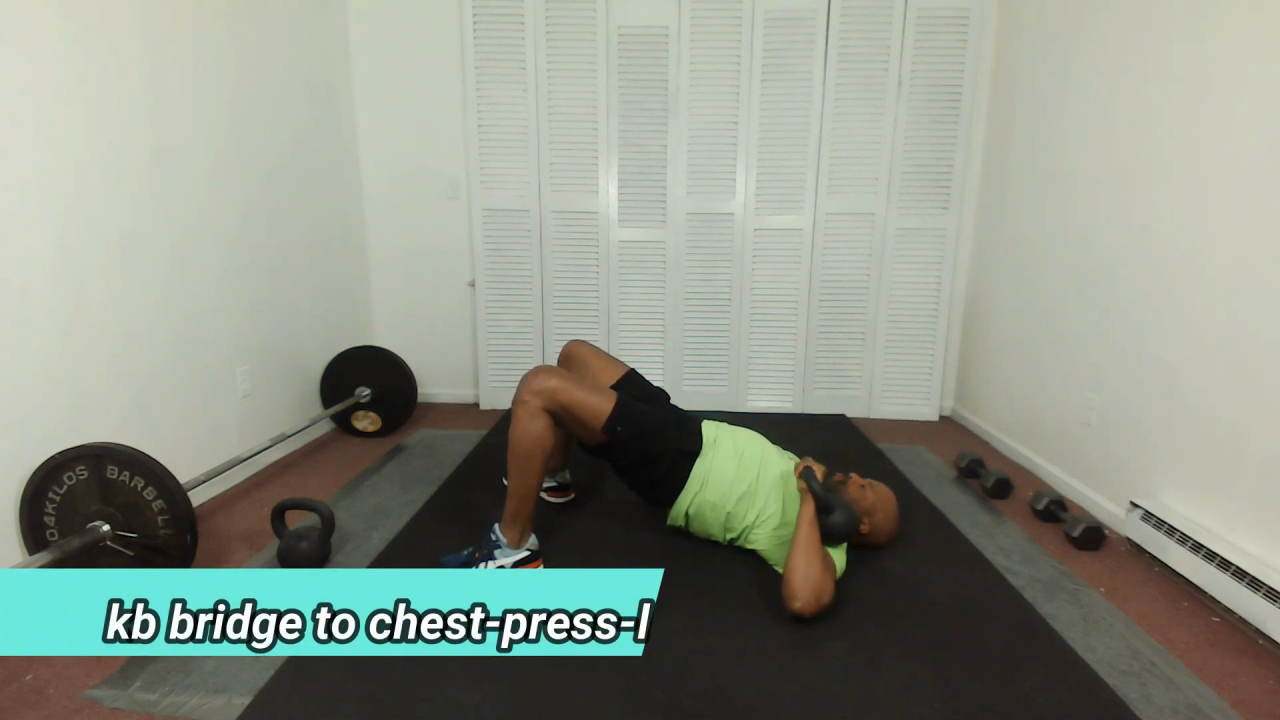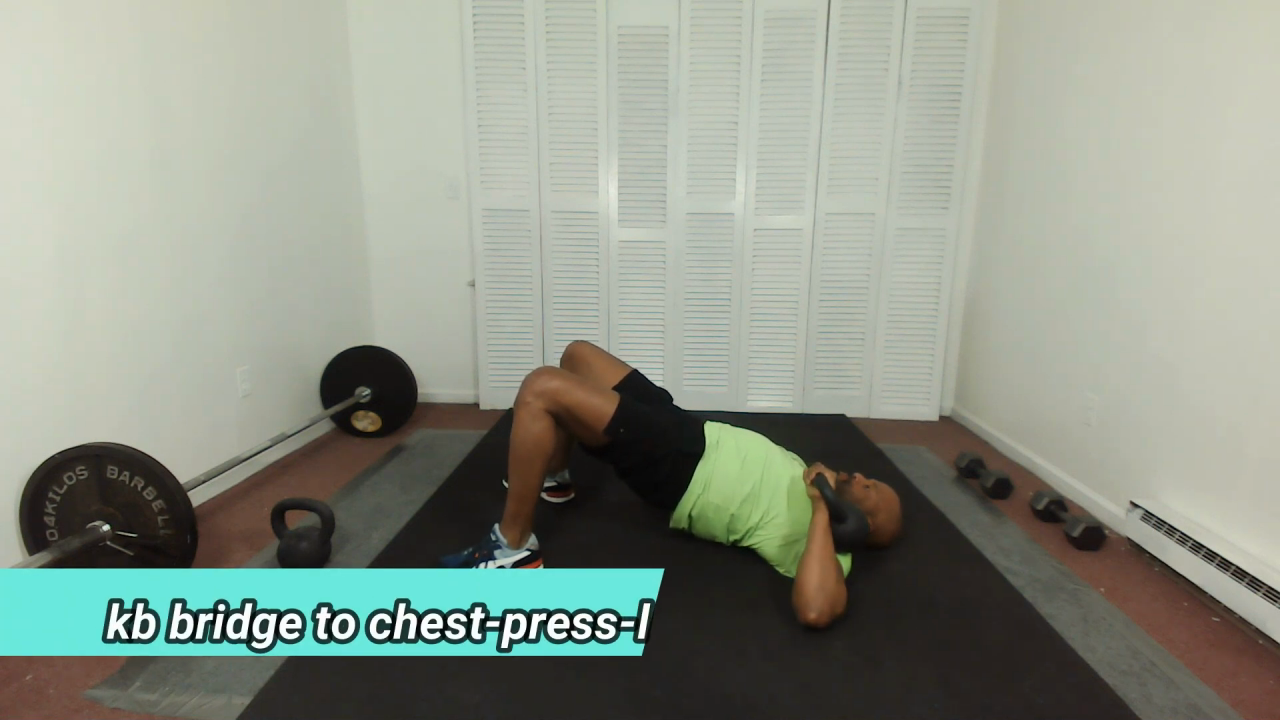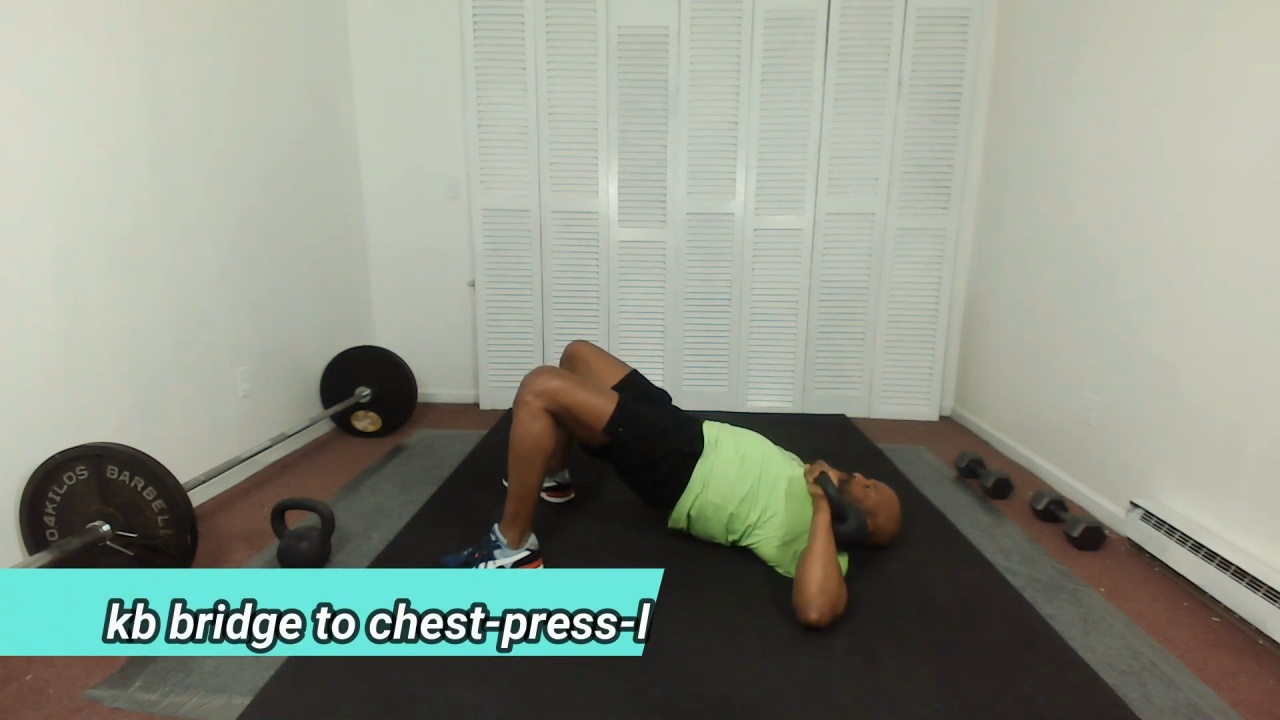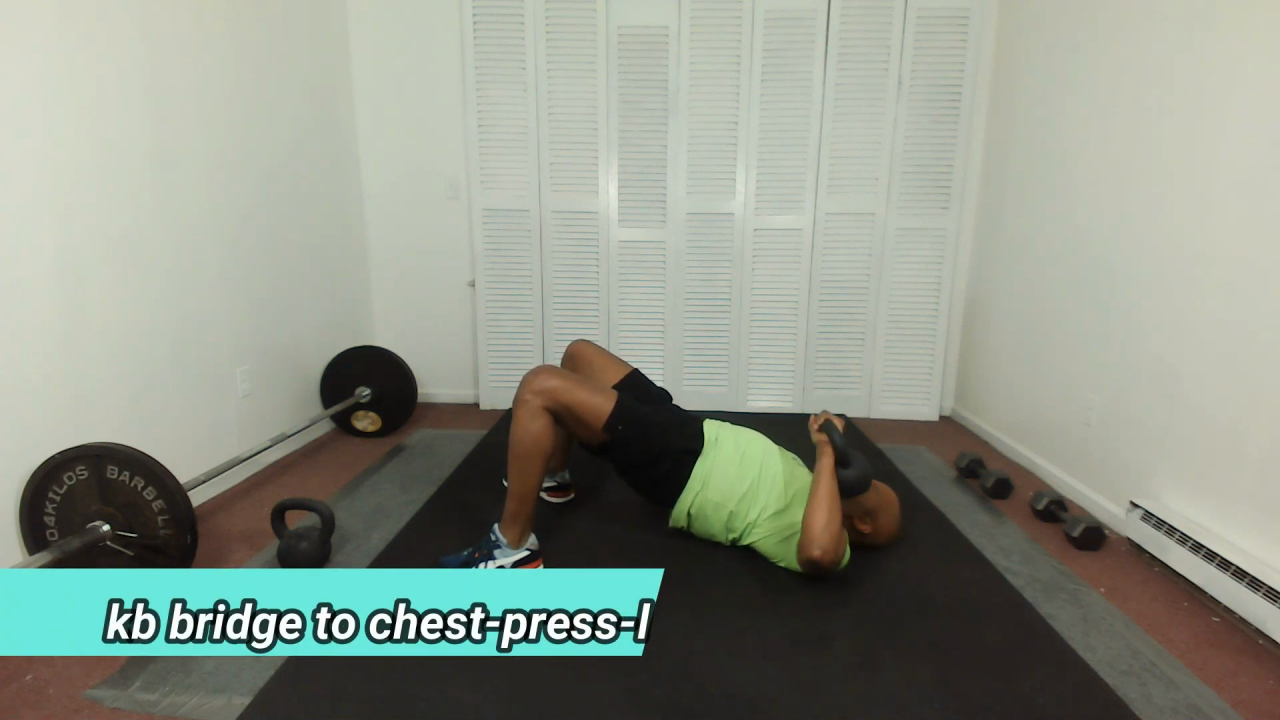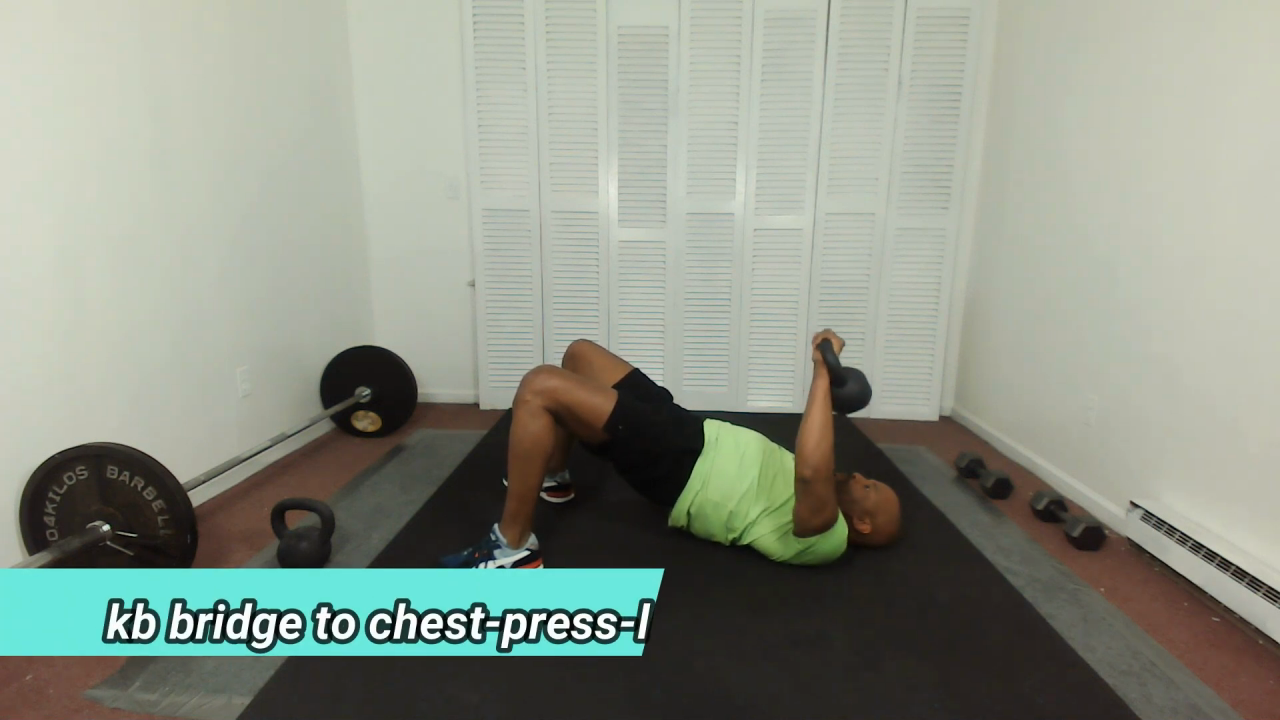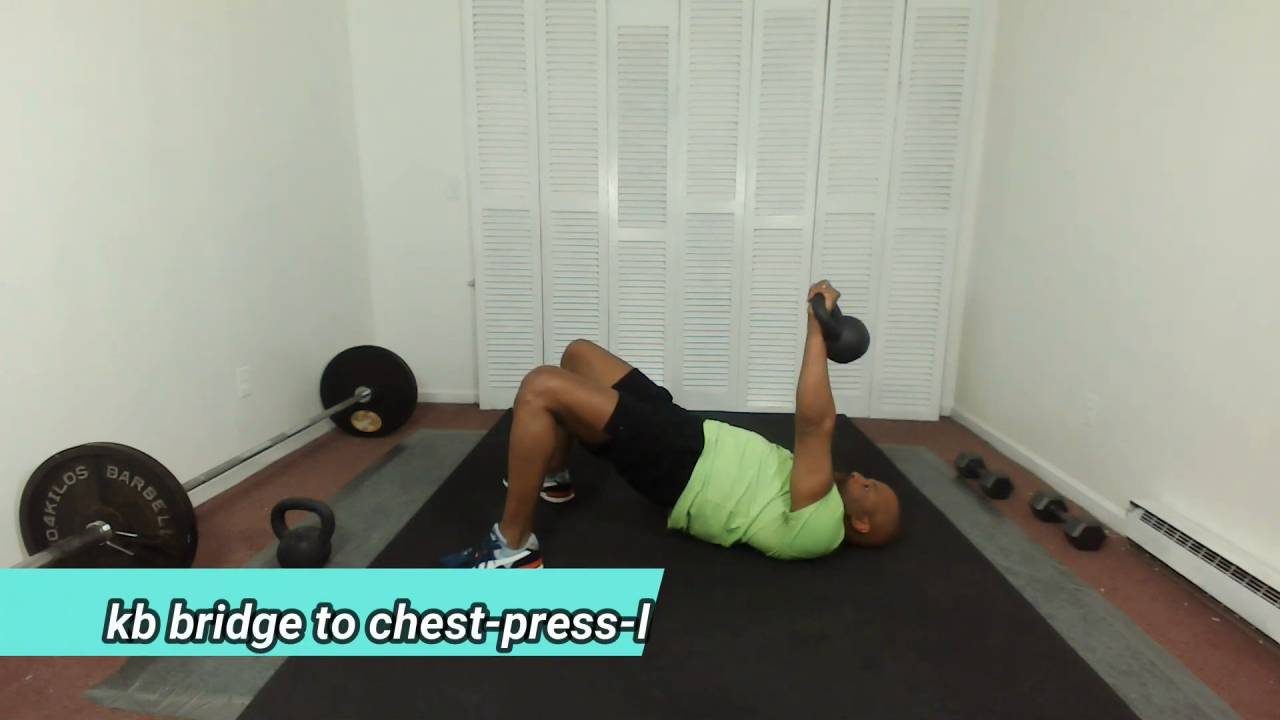
dt=0.3s
person 1, frame 1
left shoulder: (827, 544)
right shoulder: (819, 505)
left elbow: (803, 600)
left wrist: (808, 499)
left hip: (674, 466)
right hip: (689, 434)
left knee: (539, 388)
right knee: (575, 354)
left ankle: (513, 546)
right ankle: (553, 477)
person 1, frame 2
left shoulder: (832, 548)
right shoulder: (818, 491)
left elbow: (815, 611)
left wrist: (821, 508)
left hip: (677, 468)
right hip: (691, 435)
left knee: (541, 389)
right knee: (578, 354)
left ankle: (513, 545)
right ankle: (553, 479)
person 1, frame 3
left shoulder: (826, 544)
right shoulder: (813, 498)
left elbow: (816, 610)
left wrist: (823, 506)
left hip: (676, 468)
right hip: (688, 434)
left knee: (540, 389)
right knee: (578, 353)
left ankle: (513, 545)
right ankle: (552, 478)
person 1, frame 4
left shoulder: (829, 547)
right shoulder: (812, 488)
left elbow: (818, 547)
left wrist: (827, 447)
left hip: (677, 467)
right hip: (690, 433)
left knee: (539, 388)
right knee: (579, 353)
left ankle: (513, 545)
right ankle: (552, 477)
person 1, frame 5
left shoulder: (826, 535)
right shoulder: (817, 499)
left elbow: (811, 469)
left wrist: (823, 372)
left hip: (677, 467)
right hip: (692, 435)
left knee: (540, 388)
right knee: (580, 353)
left ankle: (513, 546)
right ankle: (552, 478)
person 1, frame 6
left shoulder: (821, 526)
right shoulder: (824, 503)
left elbow: (816, 423)
left wrist: (817, 326)
left hip: (676, 466)
right hip: (687, 435)
left knee: (540, 389)
right knee: (579, 353)
left ankle: (513, 545)
right ankle: (553, 478)
